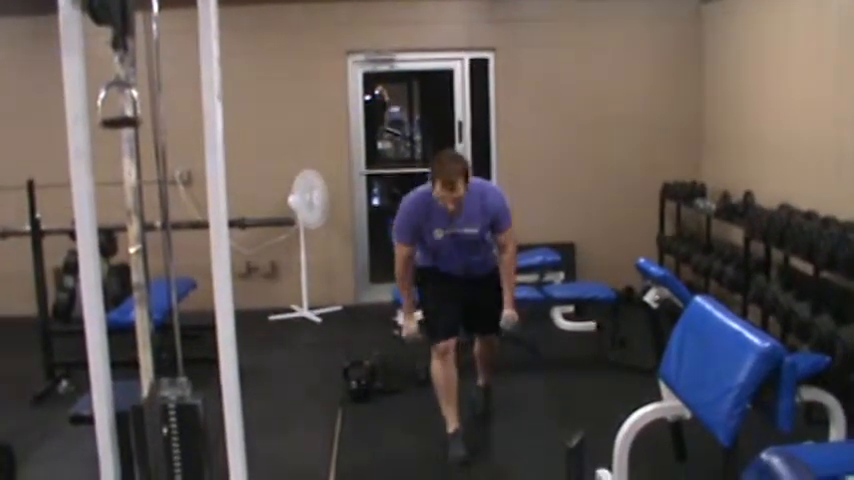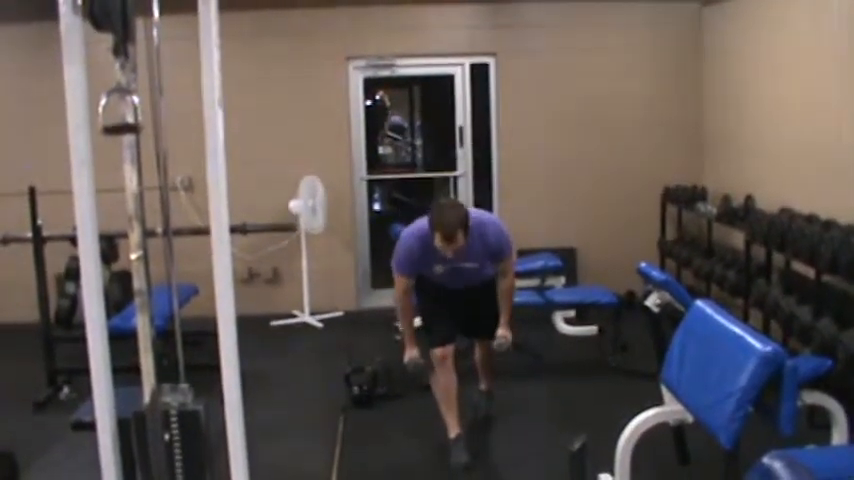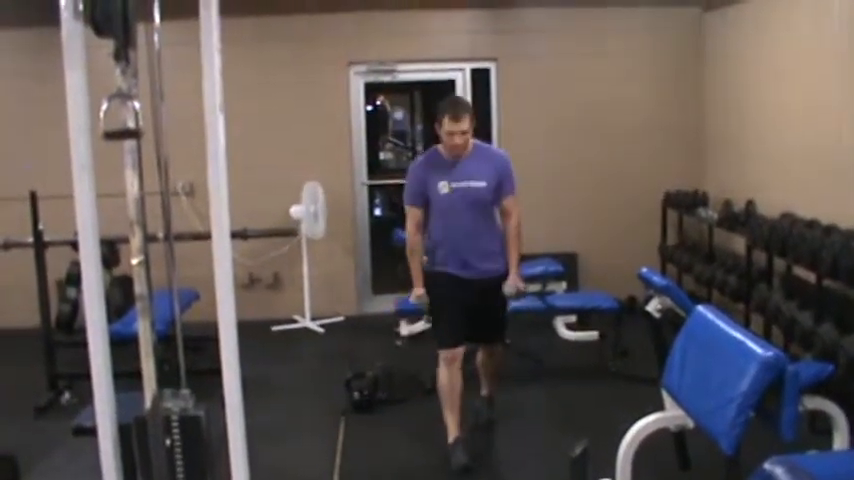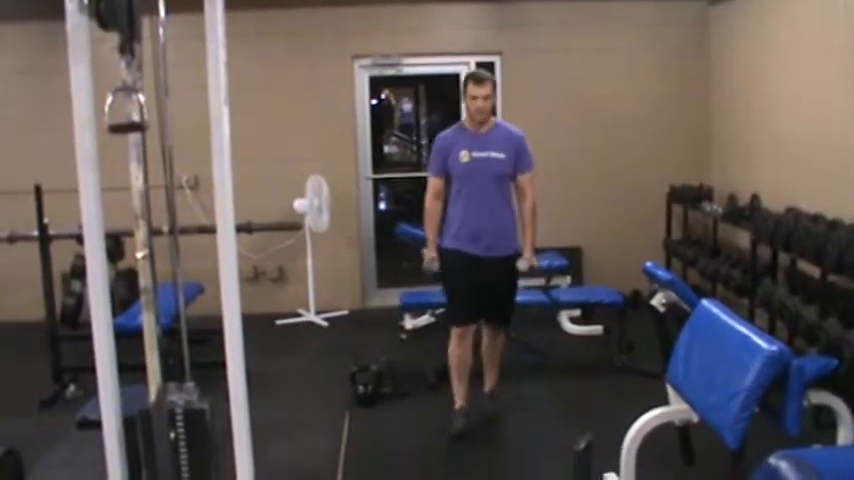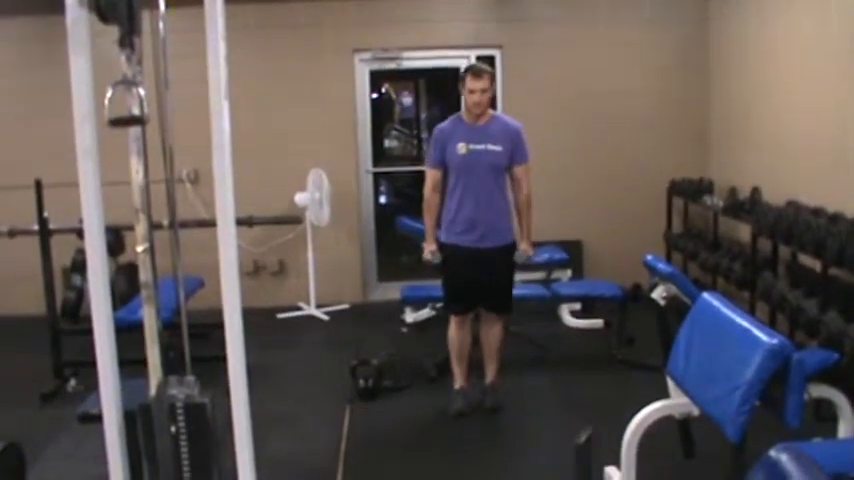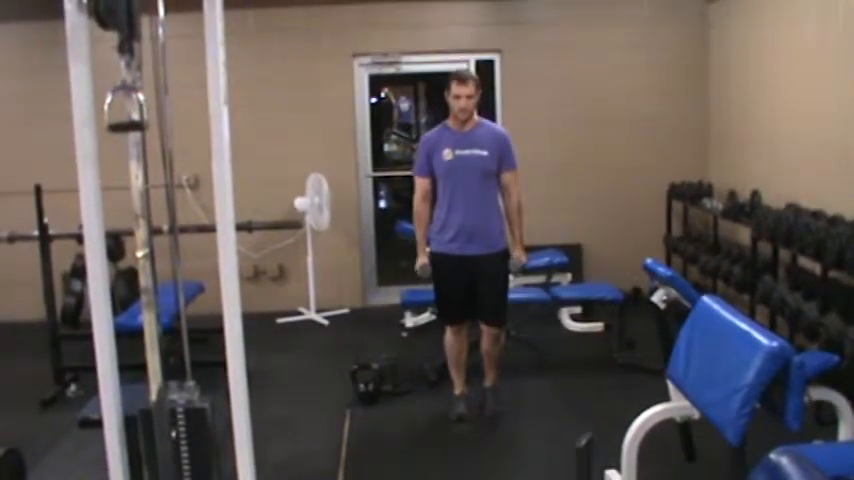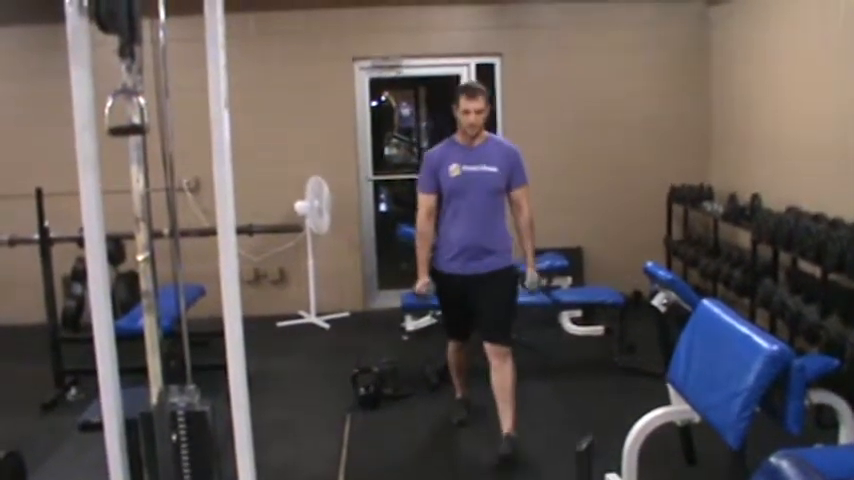
dt=0.4s
person 1, frame 1
left shoulder: (491, 197)
right shoulder: (413, 206)
left elbow: (506, 249)
right elbow: (404, 262)
left wrist: (509, 302)
right wrist: (409, 314)
left hip: (482, 273)
right hip: (436, 274)
left knee: (488, 337)
right knee: (443, 348)
left ankle: (483, 385)
right ankle: (453, 429)
person 1, frame 2
left shoulder: (492, 230)
right shoulder: (411, 241)
left elbow: (505, 275)
right elbow: (403, 293)
left wrist: (504, 323)
right wrist: (409, 342)
left hip: (480, 284)
right hip: (435, 288)
left knee: (486, 342)
right knee: (441, 354)
left ankle: (485, 389)
right ankle: (455, 435)
person 1, frame 3
left shoulder: (496, 161)
right shoulder: (422, 169)
left elbow: (511, 217)
right elbow: (414, 229)
left wrist: (514, 272)
right wrist: (418, 282)
left hip: (492, 272)
right hip: (445, 275)
left knee: (491, 344)
right knee: (450, 355)
left ankle: (486, 394)
right ankle: (454, 437)
person 1, frame 4
left shoulder: (514, 140)
right shoulder: (446, 141)
left elbow: (526, 195)
right elbow: (434, 197)
left wrist: (528, 247)
right wrist: (431, 247)
left hip: (503, 252)
right hip: (459, 251)
left knee: (495, 327)
right knee: (462, 330)
left ankle: (490, 390)
right ankle: (460, 404)
person 1, frame 5
left shoulder: (511, 131)
right shoulder: (444, 133)
left elbow: (521, 188)
right elbow: (432, 189)
left wrist: (525, 238)
right wrist: (430, 239)
left hip: (499, 242)
right hip: (456, 242)
left knee: (493, 315)
right knee: (460, 317)
left ankle: (490, 383)
right ankle: (460, 386)
person 1, frame 6
left shoulder: (497, 138)
right shoulder: (431, 142)
left elbow: (511, 194)
right elbow: (422, 199)
left wrist: (518, 244)
right wrist: (421, 250)
left hip: (491, 250)
right hip: (447, 251)
left knee: (493, 328)
right knee: (455, 327)
left ankle: (490, 386)
right ankle: (459, 393)
person 1, frame 7
left shoulder: (507, 154)
right shoulder: (436, 157)
left elbow: (522, 210)
right elbow: (425, 217)
left wrist: (531, 263)
right wrist: (423, 271)
left hip: (496, 268)
right hip: (451, 268)
left knee: (499, 351)
right knee: (457, 341)
left ankle: (508, 433)
right ankle: (461, 396)
